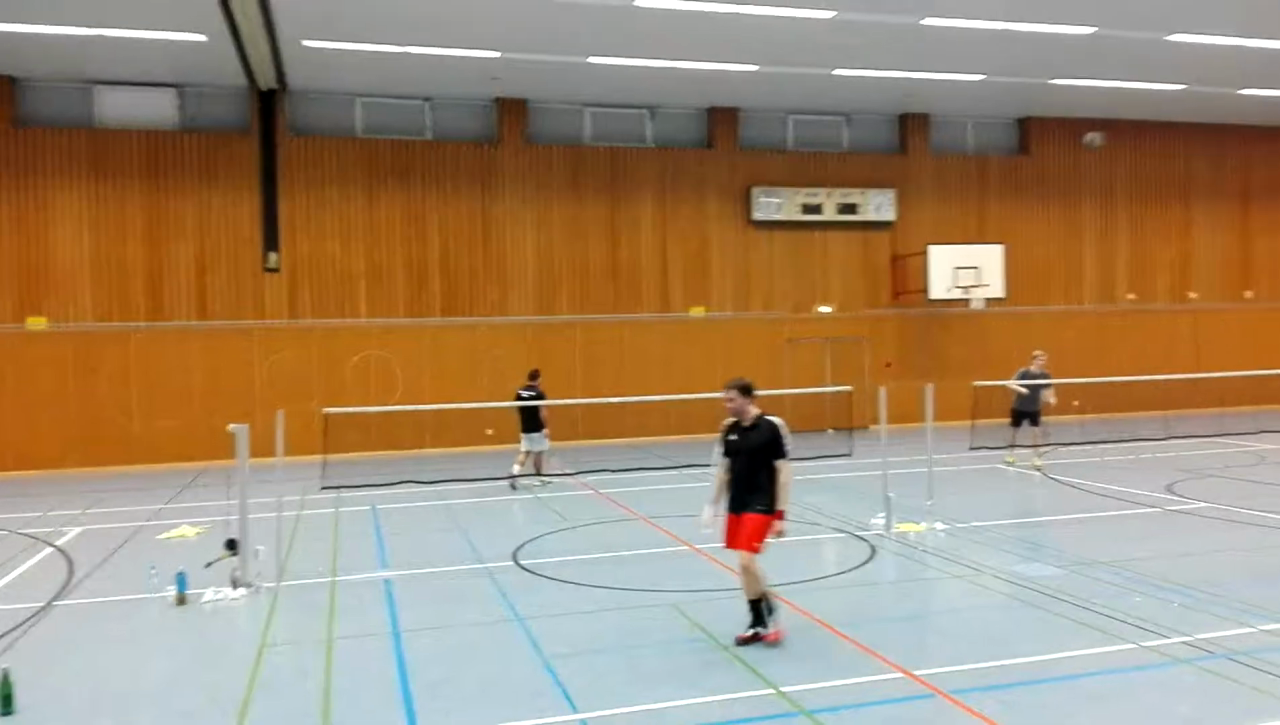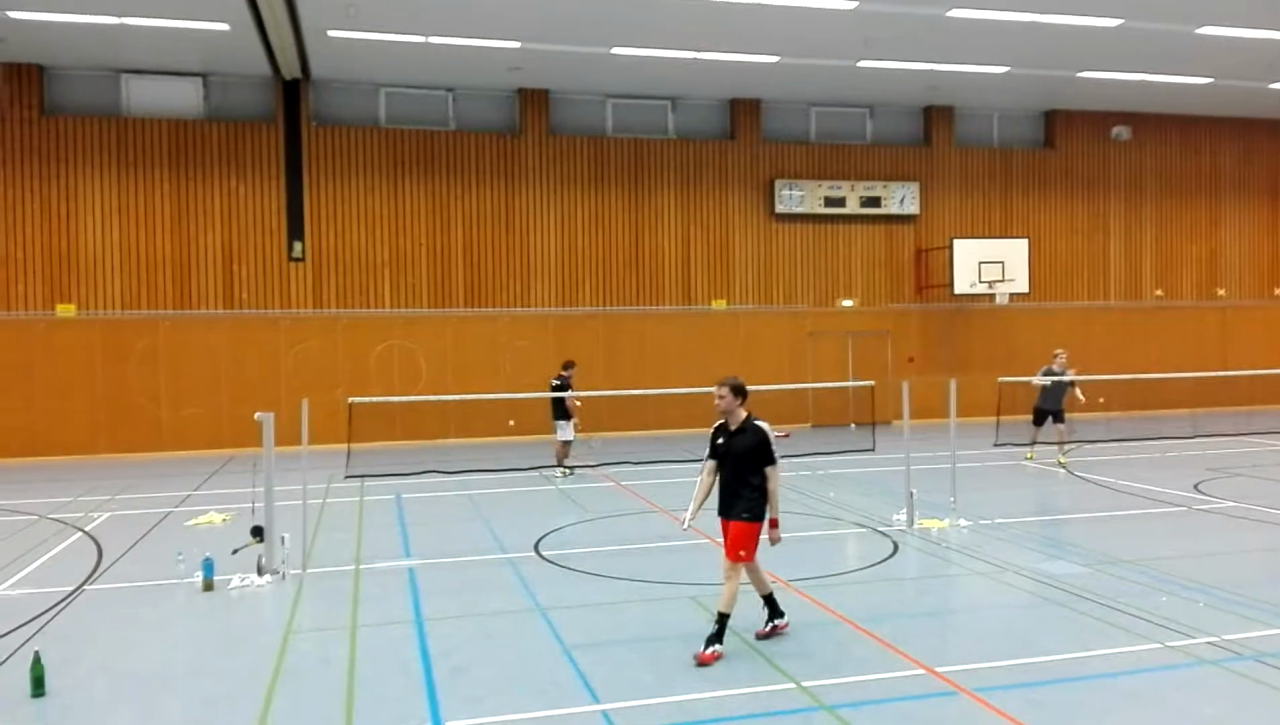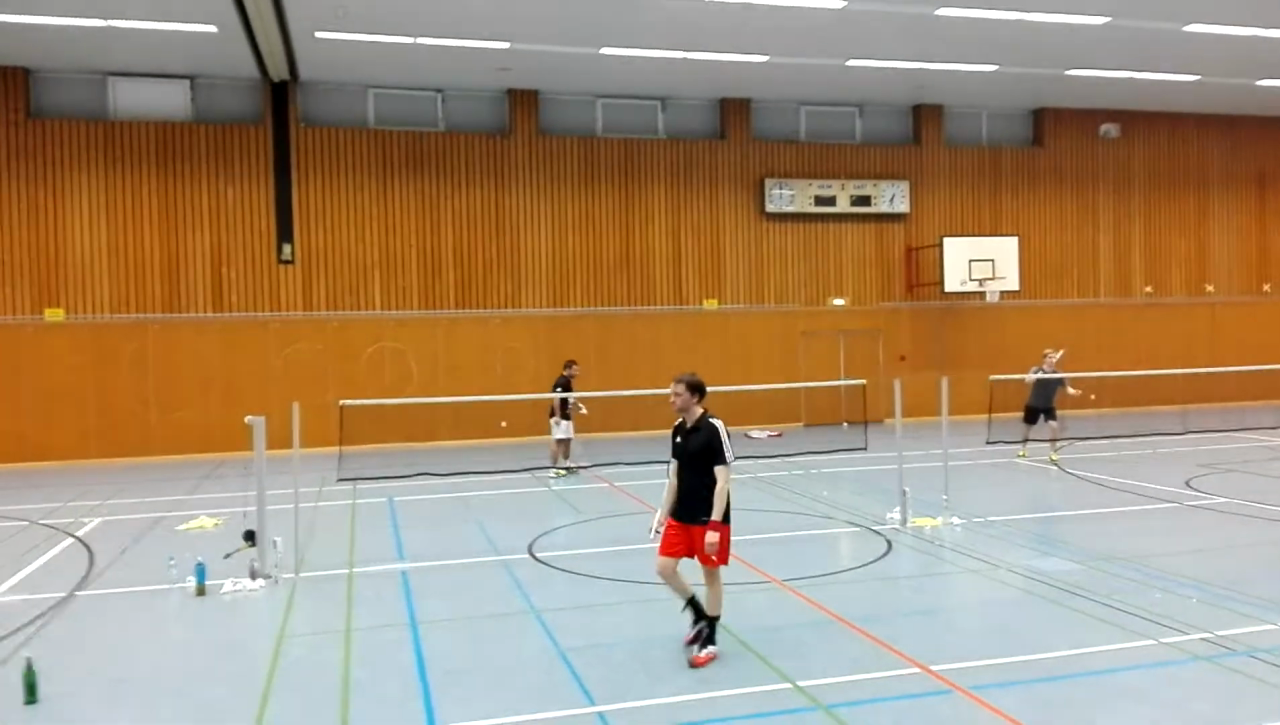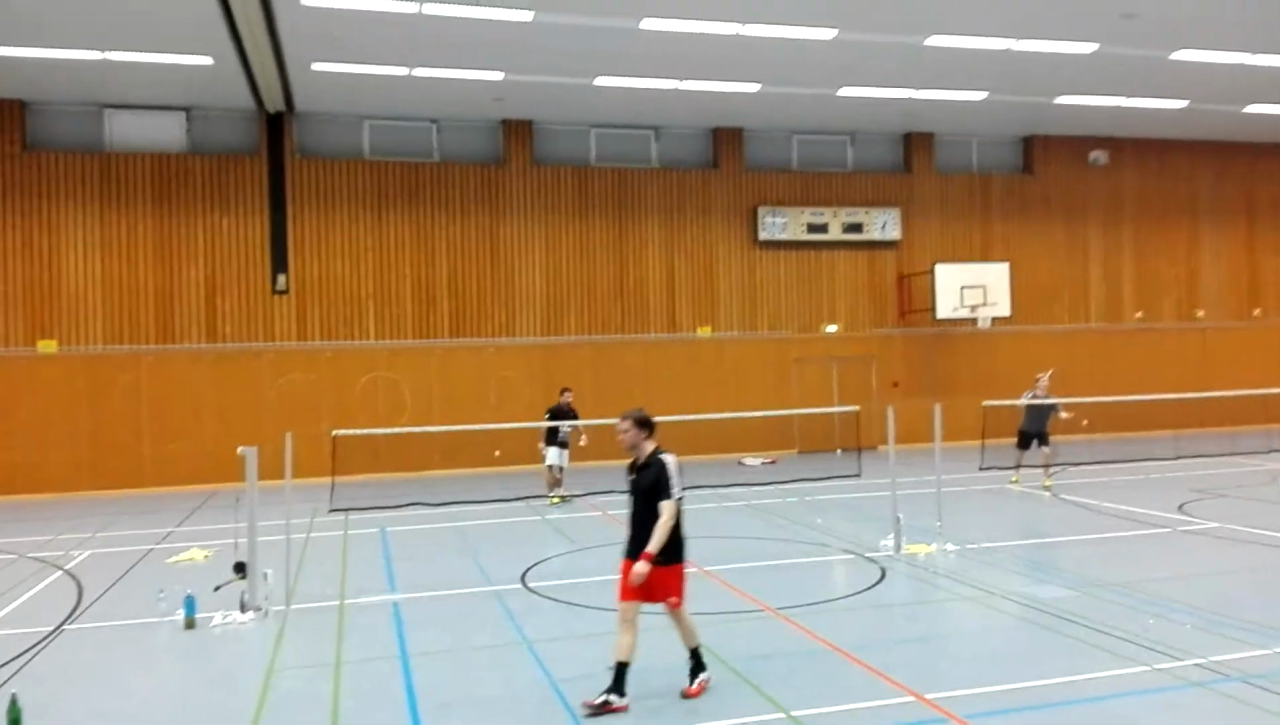
dt=0.3s
person 1, frame 1
left shoulder: (772, 427)
right shoulder: (729, 428)
left elbow: (783, 473)
right elbow: (723, 471)
left wrist: (779, 515)
right wrist: (712, 506)
left hip: (760, 506)
right hip: (735, 506)
left knee: (747, 562)
right knee: (744, 563)
left ankle: (768, 616)
right ankle: (758, 623)
person 1, frame 2
left shoulder: (760, 431)
right shoulder: (718, 431)
left elbow: (773, 480)
right elbow: (709, 473)
left wrist: (773, 522)
right wrist: (693, 509)
left hip: (749, 512)
right hip: (726, 510)
left knee: (730, 571)
right knee: (749, 566)
left ankle: (716, 640)
right ankle: (777, 616)
person 1, frame 3
left shoulder: (714, 428)
right shoulder: (678, 430)
left elbow: (723, 481)
left wrist: (714, 526)
right wrist: (663, 512)
left hip: (710, 518)
right hip: (681, 515)
left knee: (711, 576)
right knee: (665, 569)
left ankle: (709, 640)
right ankle: (700, 615)
person 1, frame 4
left shoulder: (665, 464)
right shoulder: (634, 467)
left elbow: (668, 517)
left wrist: (648, 559)
left hip: (664, 557)
right hip: (635, 554)
left knee: (677, 613)
right knee: (625, 616)
left ankle: (699, 670)
right ankle: (616, 693)
